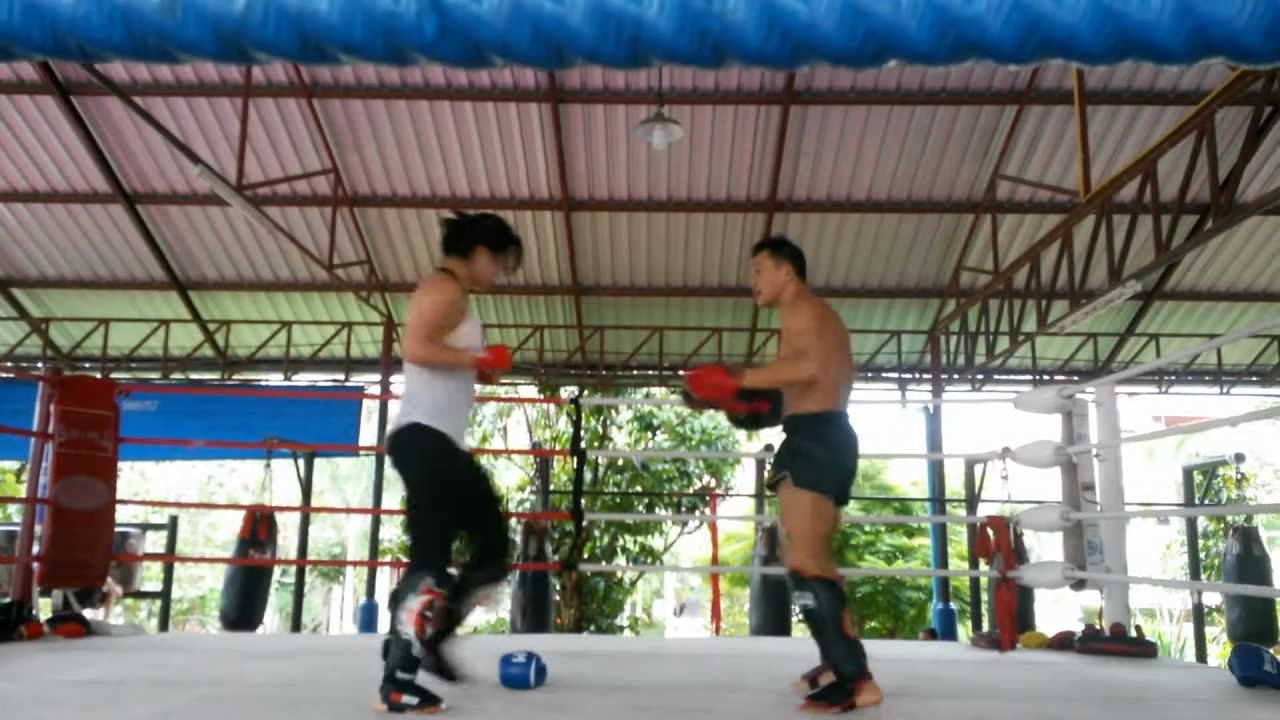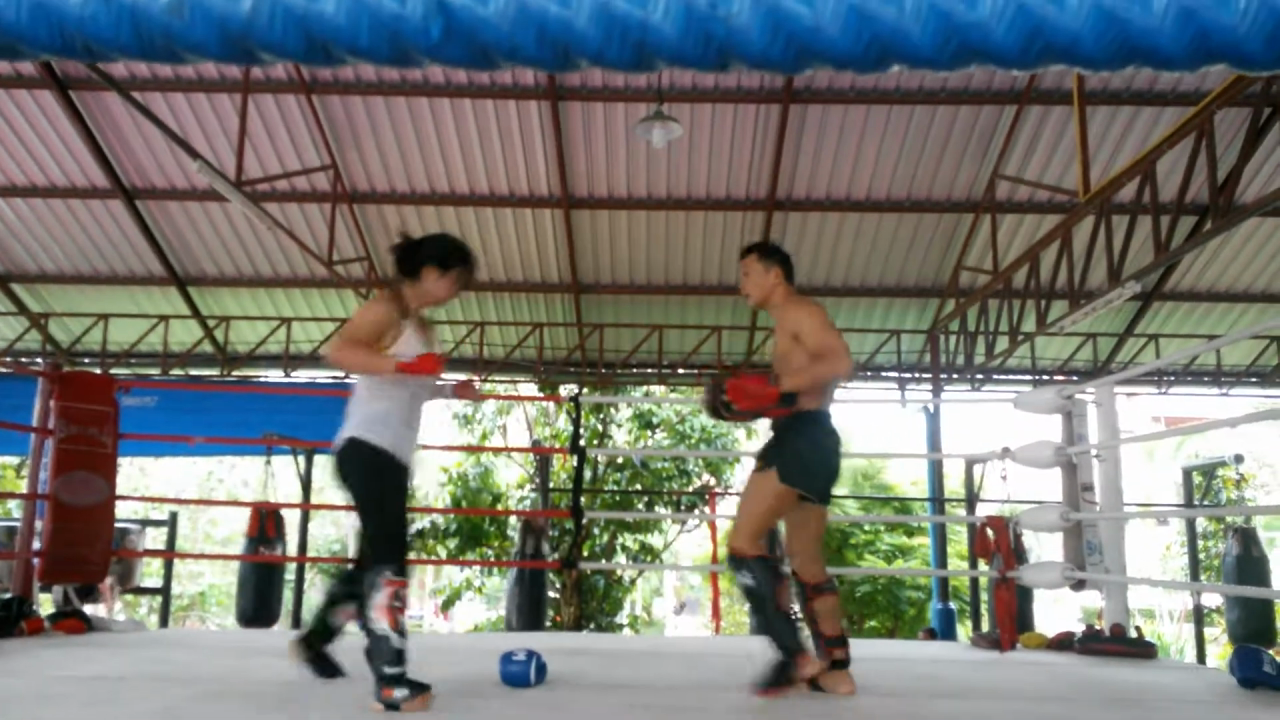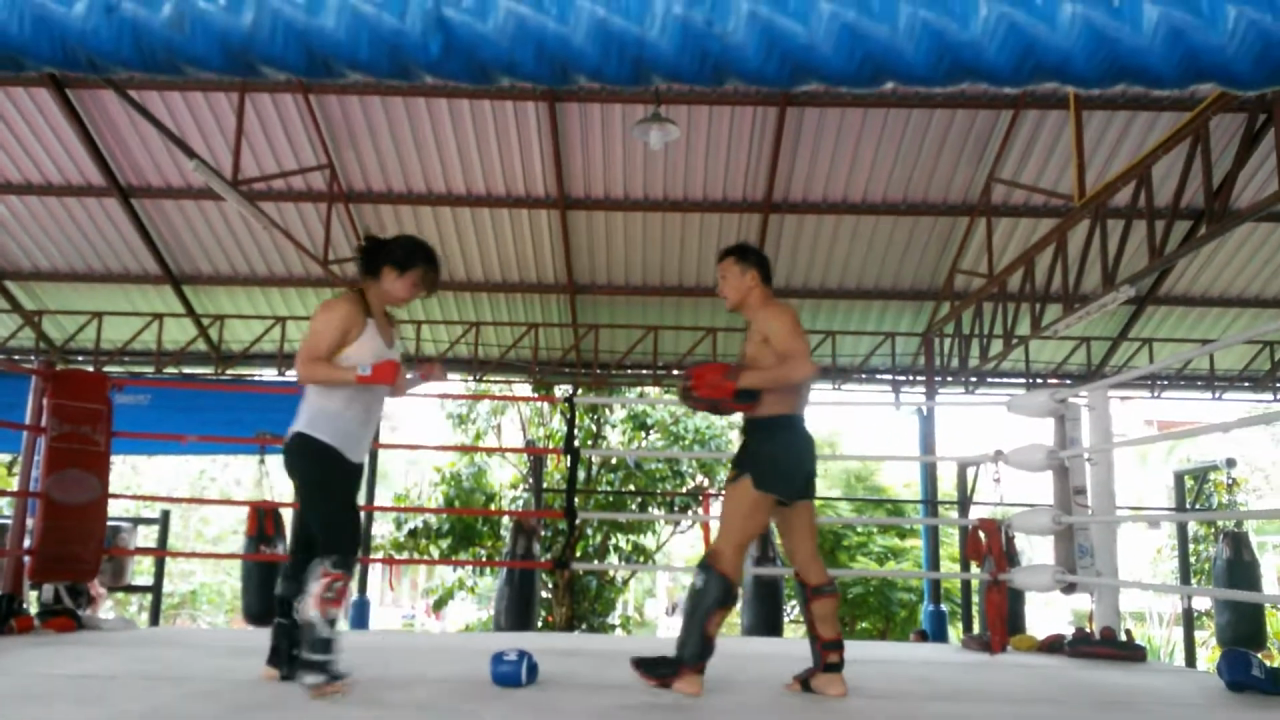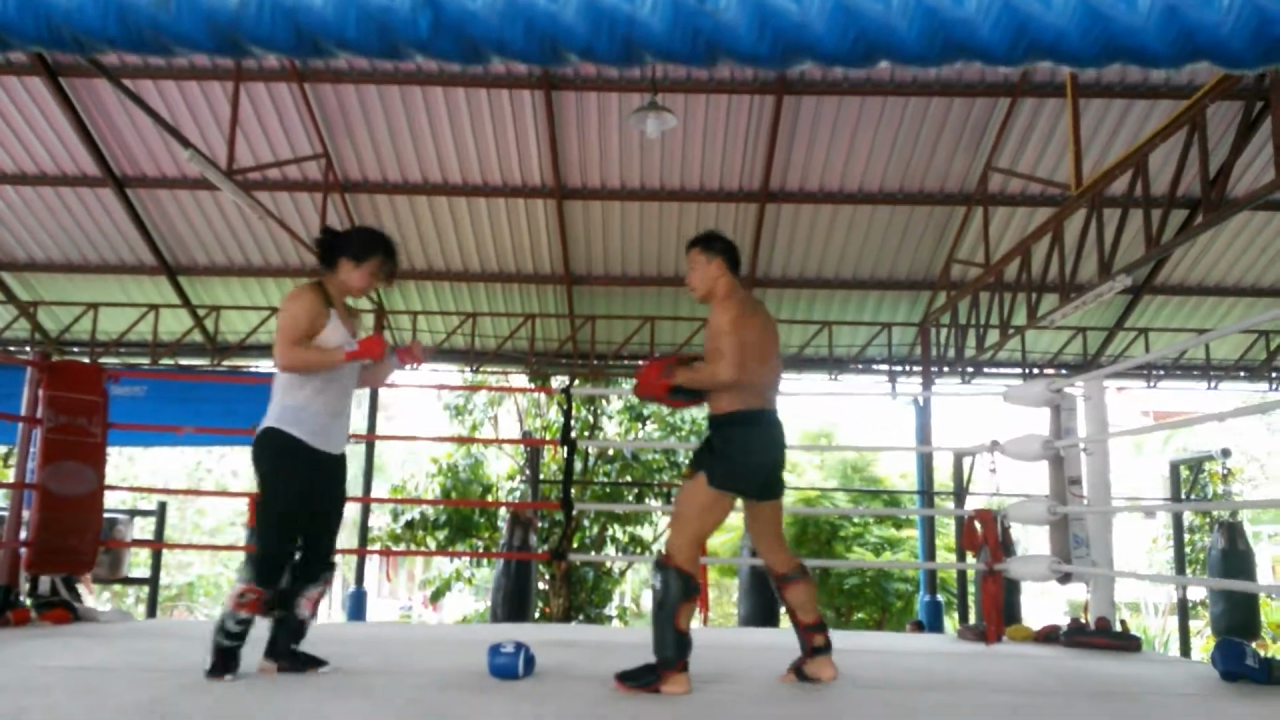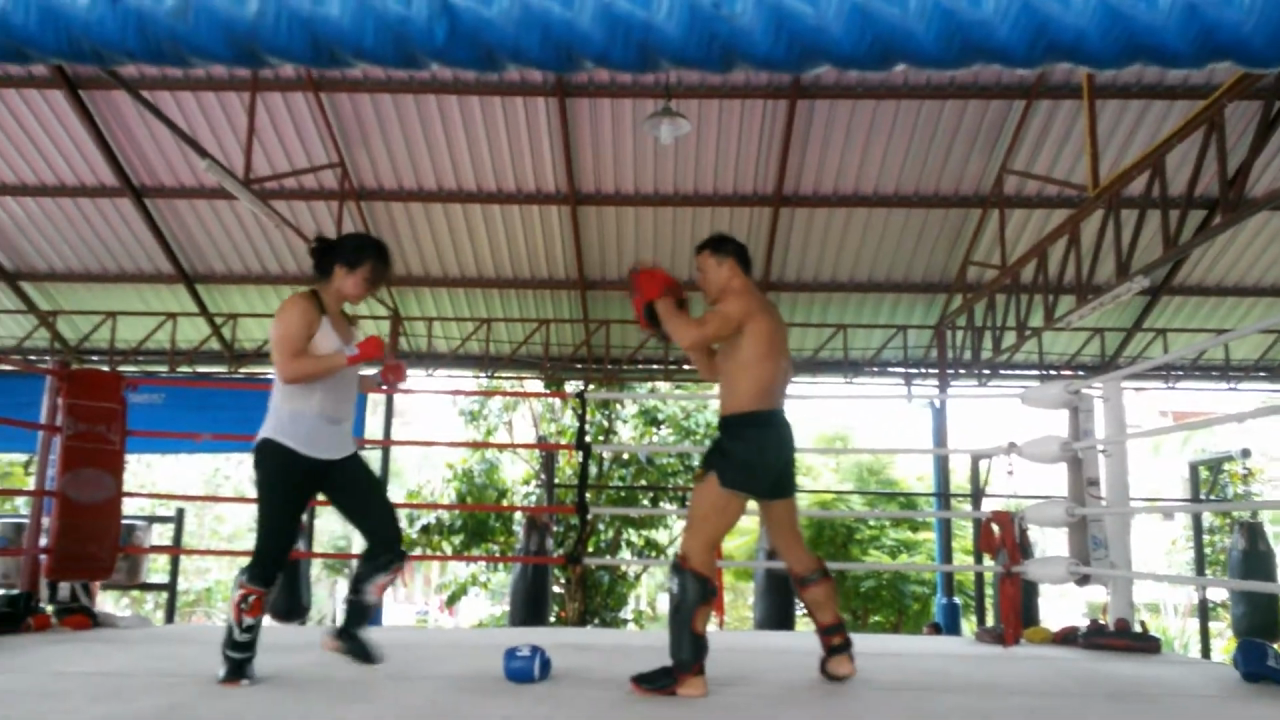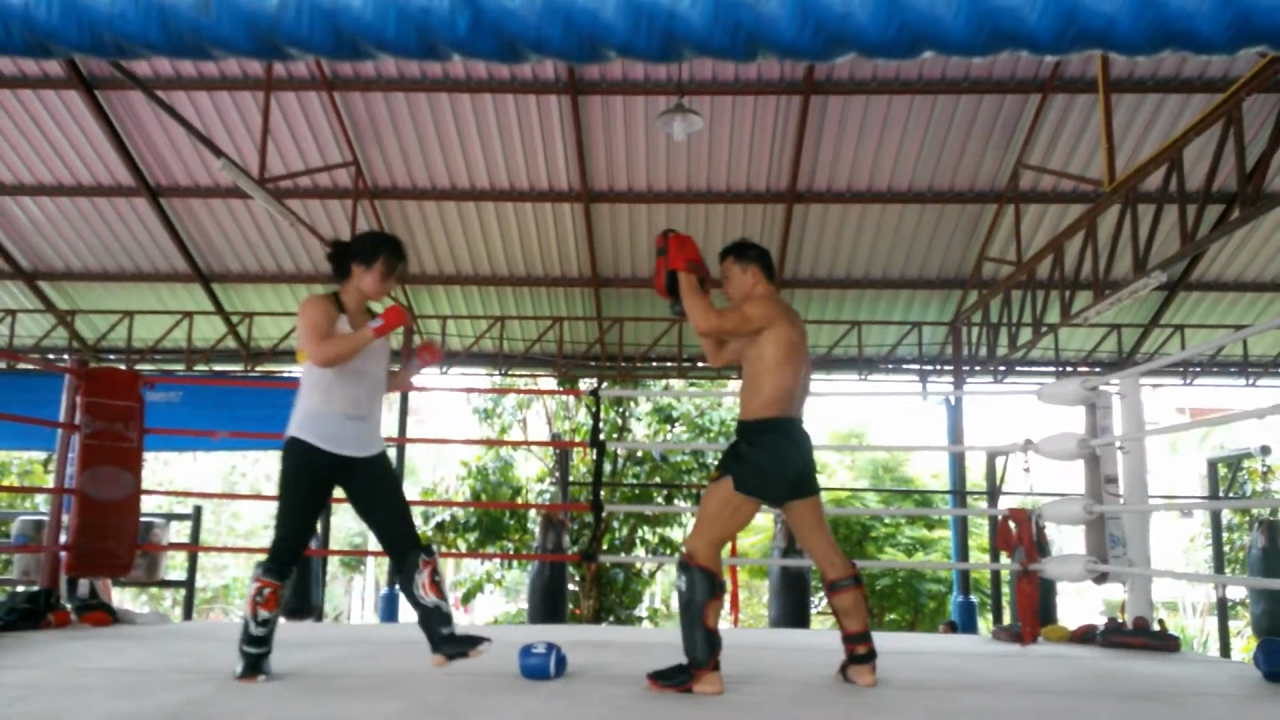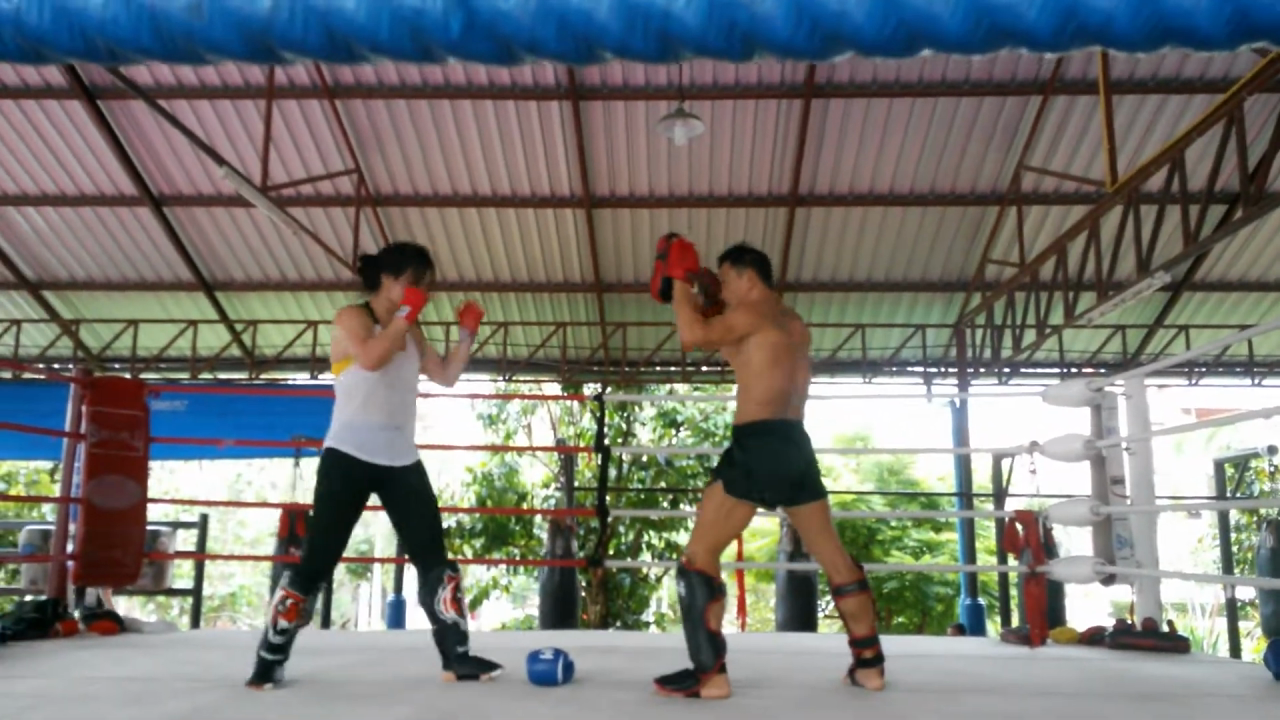
dt=0.2s
person 1, frame 1
left shoulder: (446, 294)
right shoulder: (445, 287)
right elbow: (416, 348)
left wrist: (476, 368)
right wrist: (479, 358)
left hip: (439, 442)
right hip: (424, 439)
left knee: (492, 549)
right knee: (431, 560)
left ankle: (431, 641)
right ankle: (399, 683)
person 1, frame 2
left shoulder: (420, 325)
right shoulder: (386, 308)
right elbow: (338, 351)
left wrist: (445, 388)
right wrist: (403, 365)
left hip: (392, 456)
right hip: (368, 451)
left knee: (378, 560)
right knee: (388, 558)
left ankle: (315, 639)
right ankle: (390, 679)
person 1, frame 3
left shoulder: (387, 324)
right shoulder: (344, 309)
right elbow: (305, 367)
left wrist: (417, 378)
right wrist: (364, 374)
left hip: (348, 455)
right hip: (314, 444)
left knee: (312, 552)
right knee: (336, 547)
left ankle: (285, 654)
right ankle: (316, 660)
person 1, frame 4
left shoulder: (350, 316)
right shoulder: (307, 299)
left elbow: (357, 378)
right elbow: (286, 356)
left wrist: (397, 360)
right wrist: (353, 351)
left hip: (328, 450)
right hip: (285, 440)
left knee: (320, 555)
right knee: (275, 548)
left ankle: (283, 648)
right ankle: (226, 650)
person 1, frame 5
left shoulder: (346, 323)
right shoulder: (300, 308)
right elbow: (288, 368)
left wrist: (382, 377)
right wrist: (352, 356)
left hip: (339, 456)
right hip: (286, 449)
left knee: (388, 538)
right knee: (271, 556)
left ankle: (349, 628)
right ankle: (236, 658)
person 1, frame 6
left shoulder: (376, 322)
right shoulder: (318, 308)
right elbow: (321, 355)
left wrist: (417, 363)
right wrist: (377, 330)
left hip: (365, 454)
right hip: (311, 447)
left knee: (406, 544)
right knee: (286, 550)
left ankle: (442, 637)
right ankle: (253, 653)
person 1, frame 7
left shoulder: (411, 332)
right shoulder: (351, 318)
left elbow: (445, 375)
right elbow: (371, 358)
left wrist: (467, 333)
right wrist: (407, 313)
left hip: (402, 463)
right hip: (349, 458)
left knee: (434, 557)
right knee: (316, 560)
left ankle: (457, 657)
right ankle: (269, 660)
person 2, frame 1
left shoulder: (803, 311)
right shoulder: (825, 320)
left elbow: (811, 366)
left wrist: (738, 382)
right wrist: (777, 402)
left hip: (814, 442)
right hip: (829, 440)
left knee: (801, 562)
right knee: (814, 560)
left ankle: (855, 679)
right ankle: (839, 669)
person 2, frame 2
left shoulder: (801, 311)
right shoulder: (792, 322)
left elbow: (842, 362)
left wrist: (777, 388)
right wrist: (759, 399)
left hip: (802, 439)
right hip: (810, 442)
left knee: (743, 542)
right knee: (806, 561)
left ankle: (793, 651)
right ankle: (835, 666)
person 2, frame 3
left shoulder: (773, 313)
right shoulder: (766, 325)
left elbow: (804, 367)
left wrist: (741, 380)
right wrist: (731, 391)
left hip: (773, 443)
right hip: (789, 444)
left knee: (727, 551)
right knee: (806, 559)
left ankle: (689, 666)
right ankle: (828, 669)
person 2, frame 4
left shoulder: (726, 308)
right shoulder: (757, 313)
left elbow: (726, 371)
left wrist: (678, 377)
right wrist: (697, 382)
left hip: (734, 437)
right hip: (764, 435)
left knee: (680, 546)
right knee: (773, 550)
left ankle: (671, 668)
right ankle: (817, 654)
person 2, frame 5
left shoulder: (740, 302)
right shoulder: (765, 313)
left elbow: (692, 336)
right elbow: (713, 363)
left wrist: (661, 302)
right wrist: (671, 313)
left hip: (745, 437)
right hip: (774, 436)
left knee: (695, 548)
right knee: (792, 548)
left ankle: (688, 671)
right ankle: (838, 652)
person 2, frame 6
left shoulder: (765, 307)
right shoulder: (776, 322)
left elbow: (709, 325)
right elbow: (718, 355)
left wrist: (684, 274)
right wrist: (690, 297)
left hip: (762, 444)
right hip: (791, 445)
left knee: (700, 547)
right knee: (826, 553)
left ankle: (703, 668)
right ankle: (861, 659)
person 2, frame 7
left shoulder: (753, 313)
right shoulder: (793, 324)
left elbow: (692, 338)
left wrist: (679, 283)
right wrist: (708, 306)
left hip: (757, 447)
right hip: (794, 446)
left knee: (699, 553)
right knee: (834, 557)
left ankle: (709, 672)
right ankle: (869, 662)
